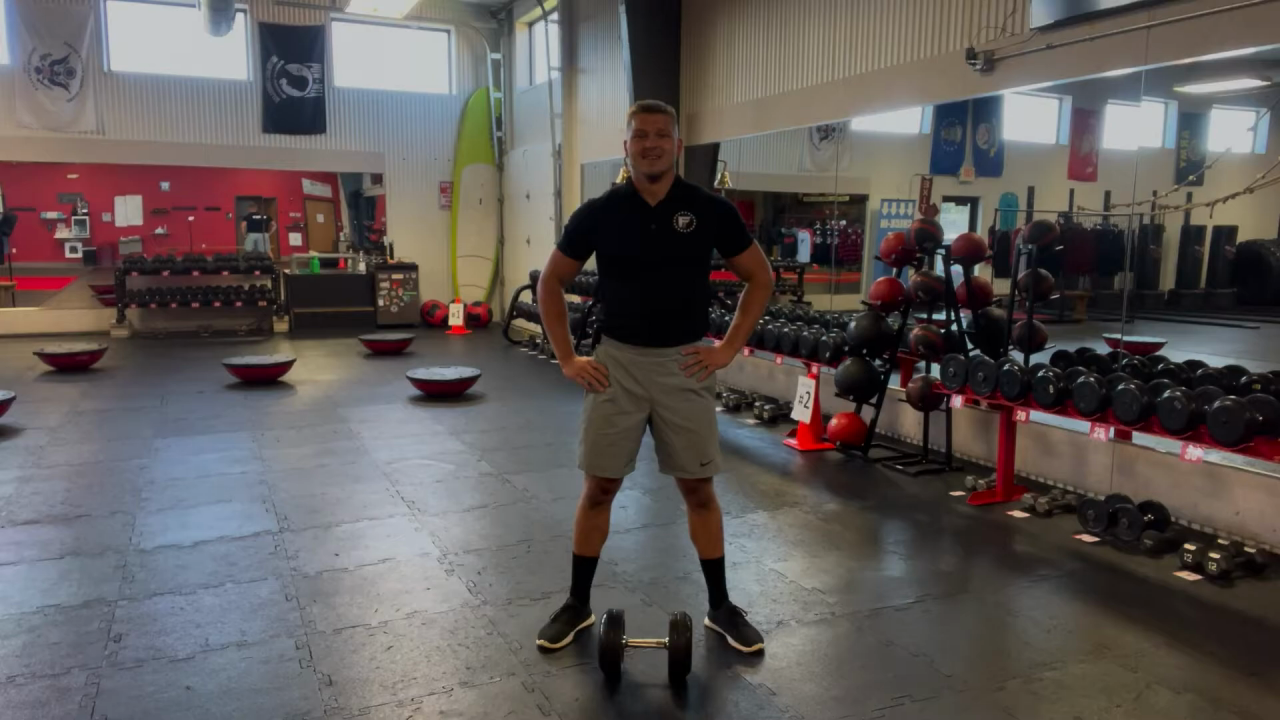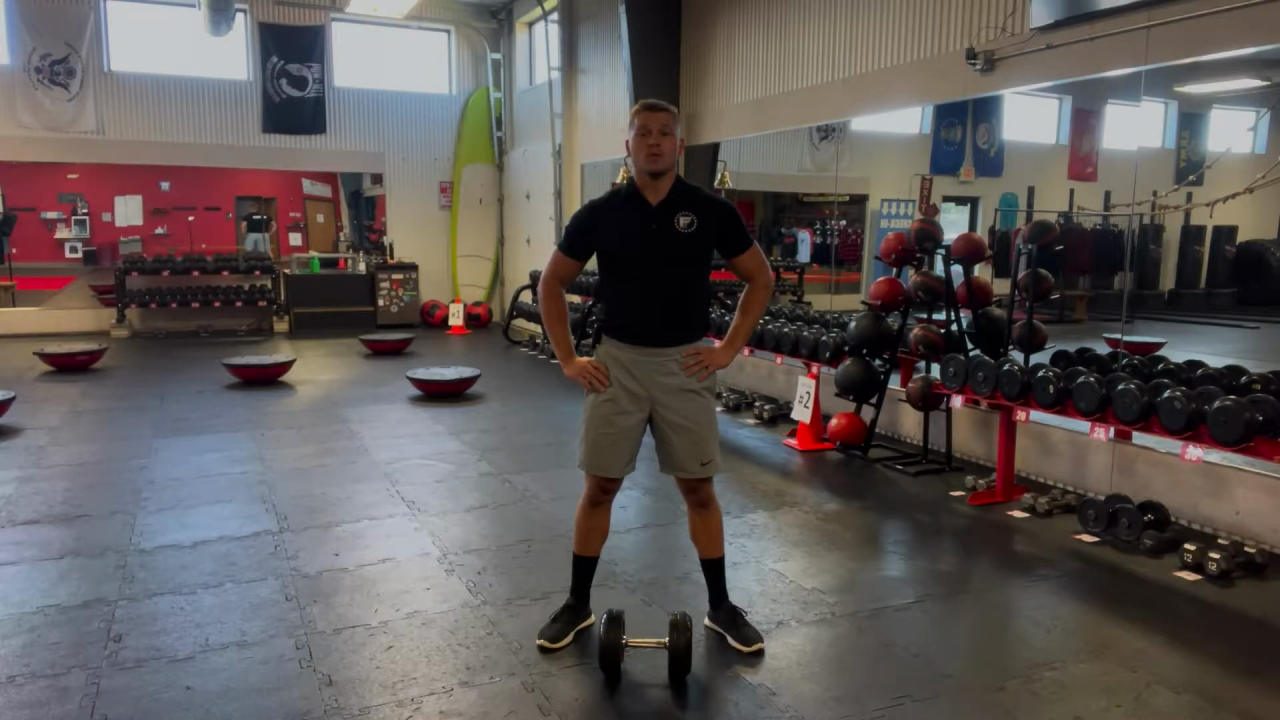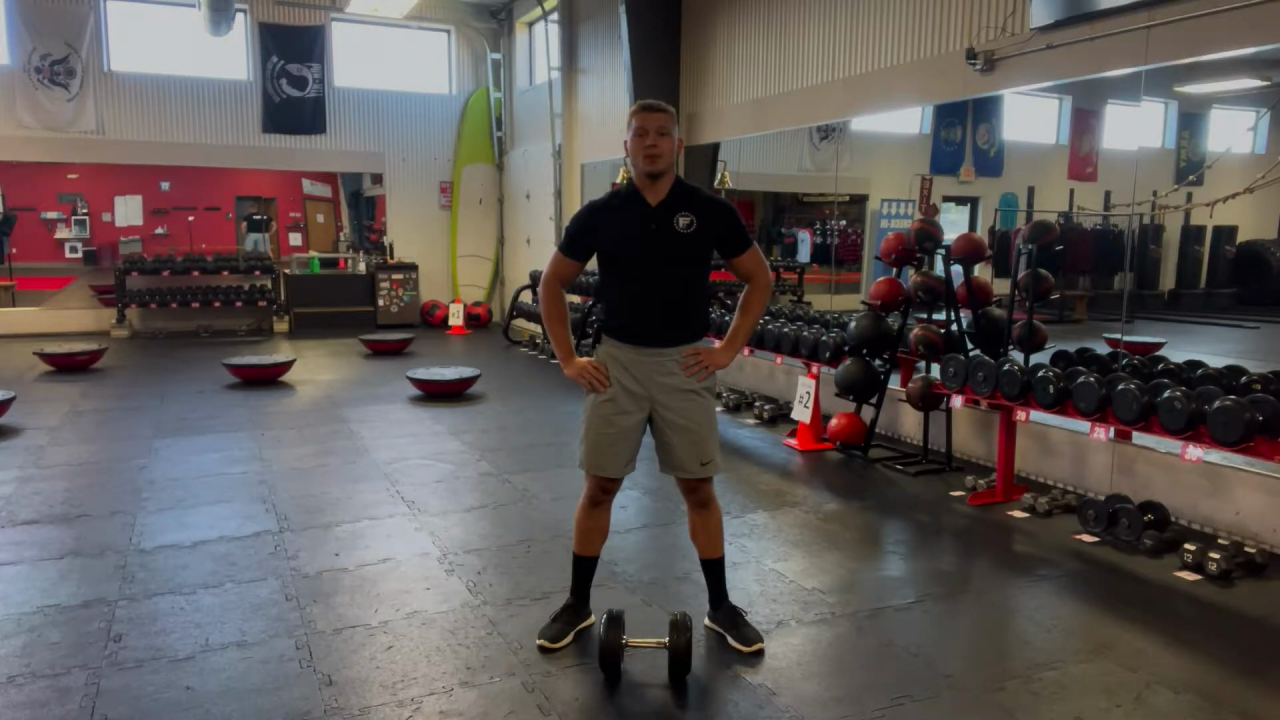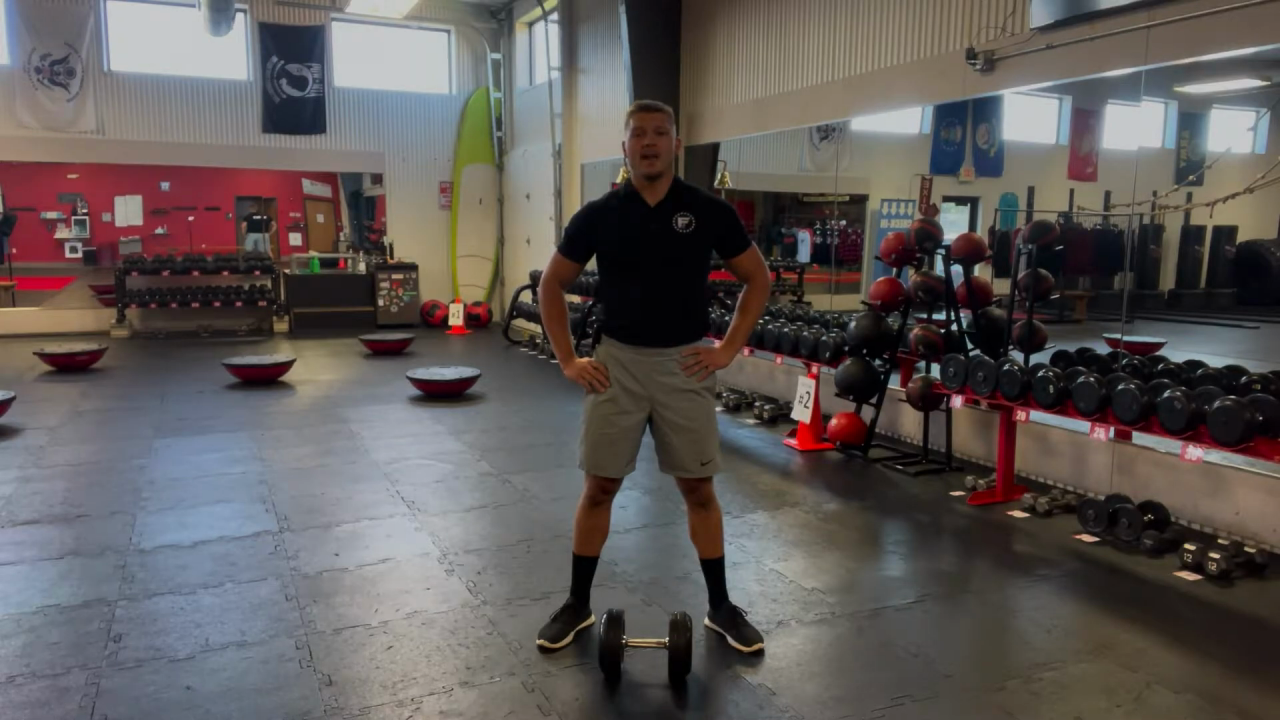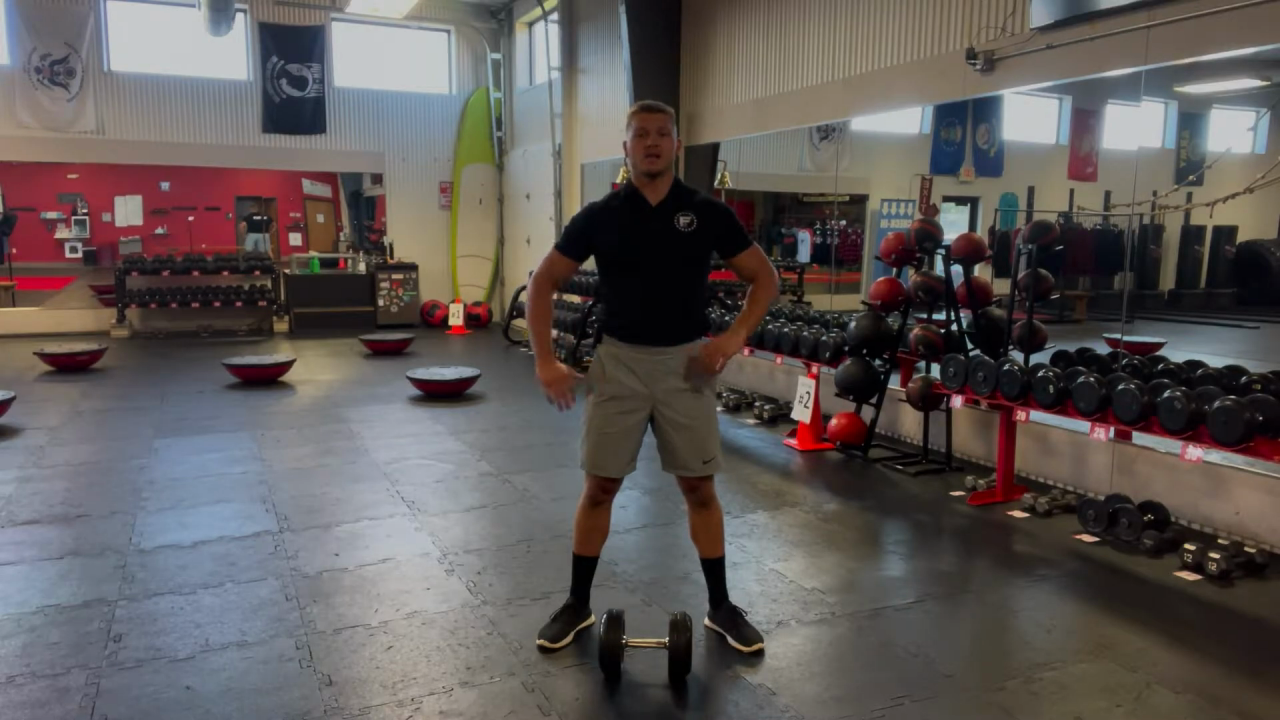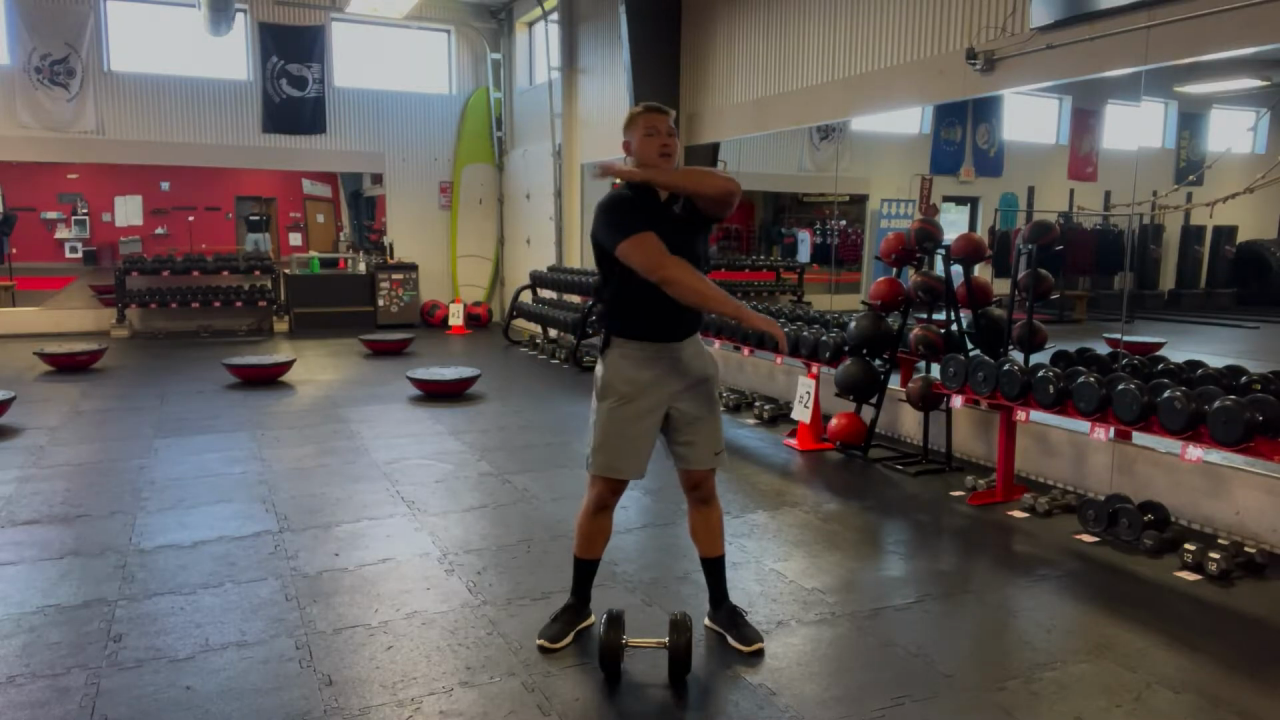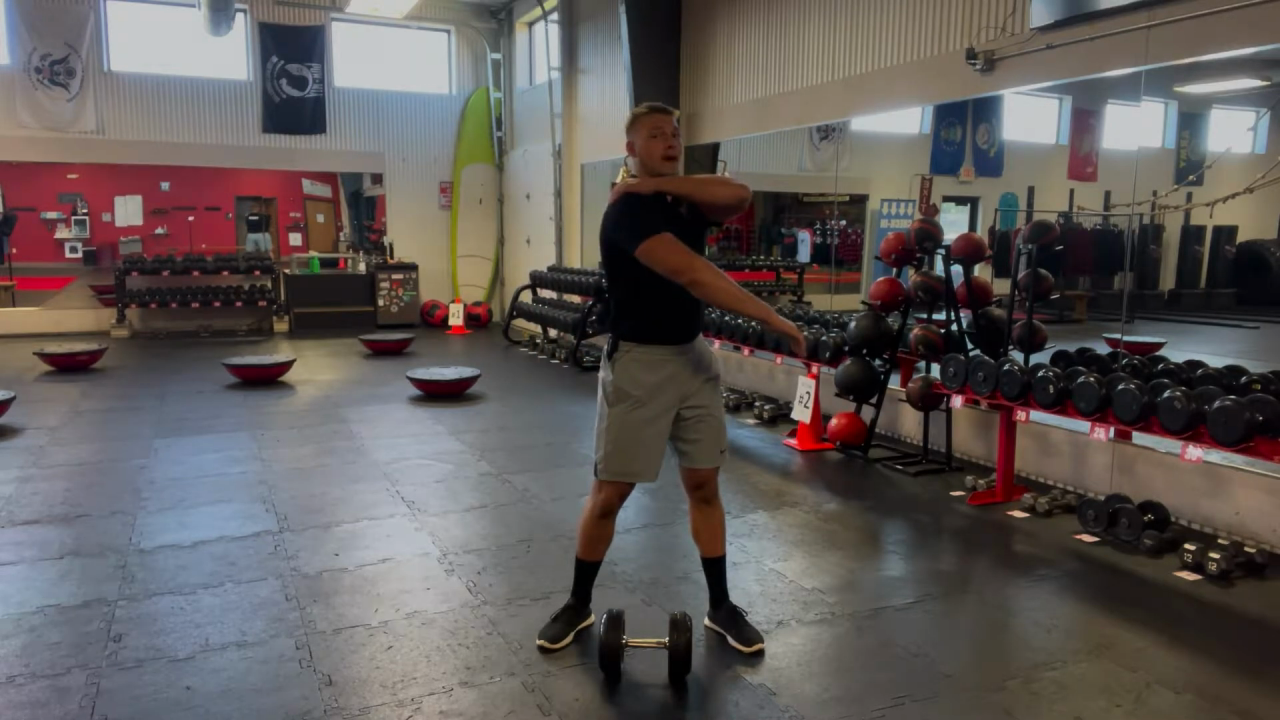
dt=0.7s
person 1, frame 1
left shoulder: (709, 210)
right shoulder: (599, 213)
left elbow: (760, 278)
right elbow: (550, 282)
left wrist: (729, 348)
right wrist: (567, 357)
left hip: (683, 364)
right hip: (617, 363)
left knee: (698, 488)
right knee: (599, 486)
left ankle: (720, 607)
right ankle: (577, 604)
person 1, frame 2
left shoulder: (710, 210)
right shoulder: (600, 213)
left elbow: (761, 279)
right elbow: (551, 282)
left wrist: (729, 348)
right wrist: (568, 358)
left hip: (685, 364)
right hip: (618, 362)
left knee: (699, 488)
right knee: (599, 486)
left ankle: (720, 607)
right ankle: (577, 604)
person 1, frame 3
left shoulder: (710, 211)
right shoulder: (600, 214)
left elbow: (759, 279)
right elbow: (552, 283)
left wrist: (729, 348)
right wrist: (568, 358)
left hip: (684, 365)
right hip: (617, 363)
left knee: (698, 488)
right knee: (599, 487)
left ankle: (720, 606)
right ankle: (577, 604)
person 1, frame 4
left shoulder: (709, 211)
right shoulder: (599, 215)
left elbow: (758, 279)
right elbow: (552, 284)
left wrist: (729, 348)
right wrist: (568, 359)
left hip: (684, 364)
right hip: (617, 363)
left knee: (699, 488)
right knee: (599, 487)
left ankle: (720, 606)
right ankle: (577, 604)
person 1, frame 5
left shoulder: (708, 213)
right shoulder: (600, 216)
left elbow: (764, 278)
right elbow: (543, 282)
left wrist: (736, 335)
right wrist: (545, 361)
left hip: (686, 365)
right hip: (619, 363)
left knee: (700, 488)
right knee: (599, 487)
left ankle: (720, 607)
right ankle: (577, 604)
person 1, frame 6
left shoulder: (688, 202)
right shoulder: (618, 207)
left elbow: (728, 189)
right elbow: (665, 273)
left wrist: (646, 176)
right wrist: (748, 317)
left hip: (689, 355)
right hip: (631, 360)
left knee: (701, 485)
right knee: (604, 489)
left ankle: (720, 606)
right ankle: (578, 604)
person 1, frame 7
left shoulder: (686, 201)
right shoulder: (629, 210)
left elbow: (738, 196)
right elbow: (691, 273)
left wrist: (662, 183)
right wrist: (773, 319)
left hip: (693, 357)
right hip: (638, 364)
left knee: (704, 485)
right knee: (610, 493)
left ankle: (720, 606)
right ankle: (578, 604)
